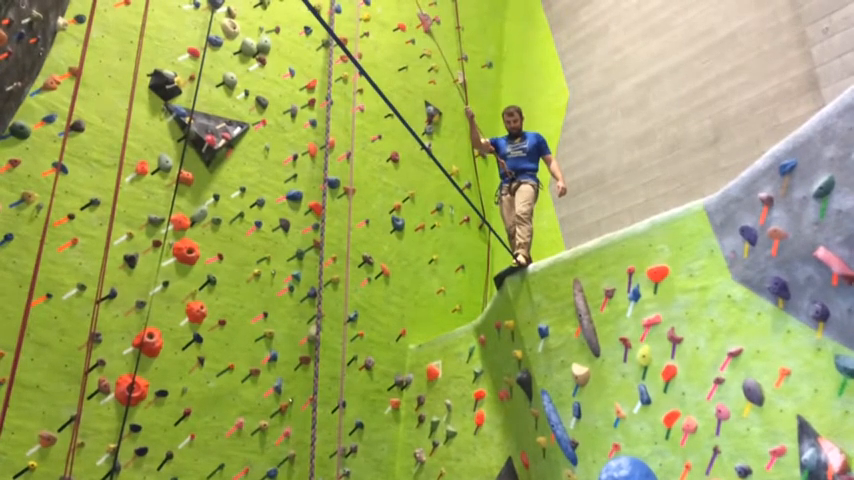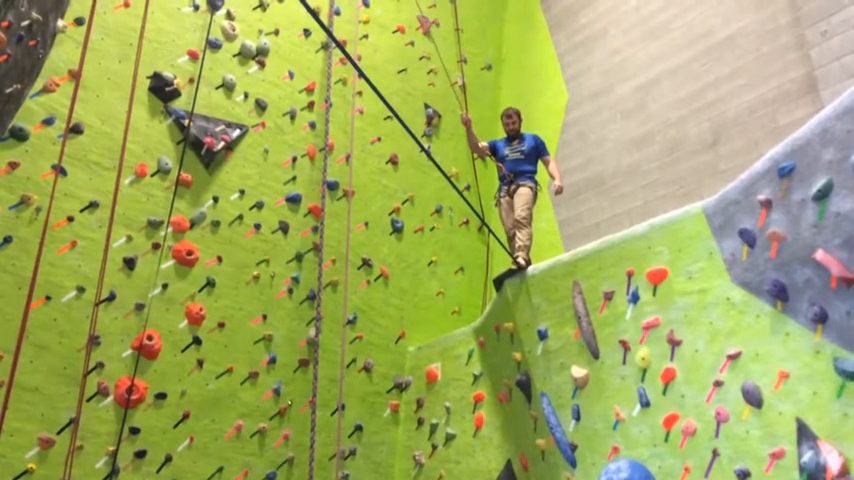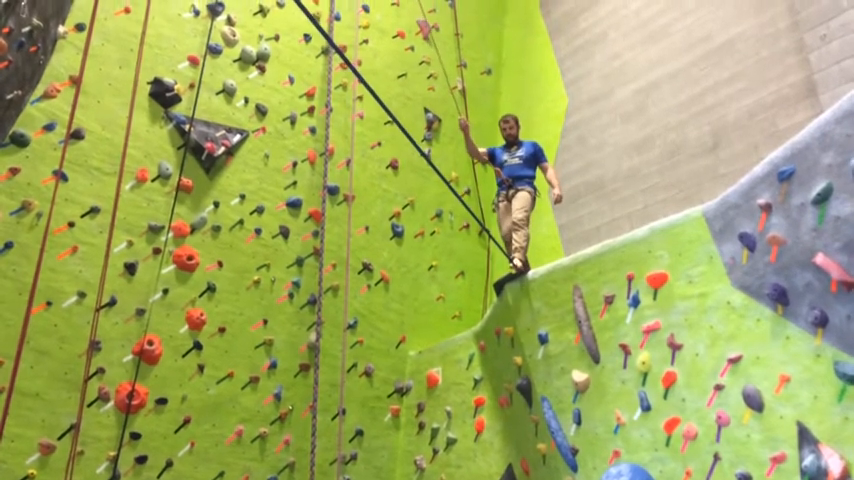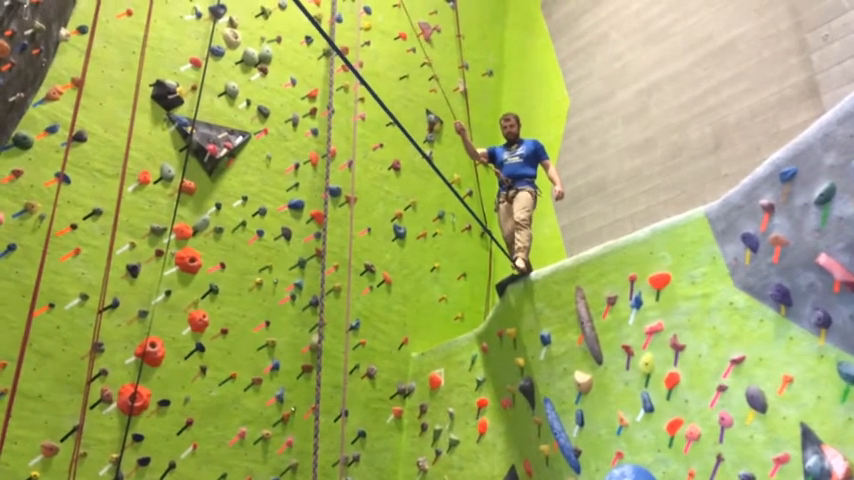
dt=0.5s
person 1, frame 1
left shoulder: (535, 138)
right shoulder: (499, 142)
left elbow: (550, 161)
right elbow: (478, 144)
left wrist: (560, 180)
right wrist: (472, 122)
left hip: (526, 182)
right hip: (506, 187)
left knee: (523, 214)
right knee: (511, 227)
left ankle: (522, 254)
right ankle: (525, 263)
person 1, frame 2
left shoulder: (533, 139)
right shoulder: (497, 144)
left elbow: (549, 162)
right elbow: (477, 148)
left wrist: (557, 179)
right wrist: (468, 128)
left hip: (525, 184)
right hip: (505, 189)
left knee: (522, 218)
right knee: (510, 229)
left ankle: (522, 257)
right ankle: (525, 267)
person 1, frame 3
left shoulder: (532, 147)
right shoulder: (496, 152)
left elbow: (547, 169)
right elbow: (475, 153)
left wrist: (556, 187)
right wrist: (467, 134)
left hip: (524, 189)
right hip: (503, 194)
left knee: (519, 220)
right knee: (507, 234)
left ankle: (518, 259)
right ankle: (524, 271)
person 1, frame 4
left shoulder: (533, 145)
right shoulder: (497, 151)
left elbow: (548, 166)
right elbow: (475, 155)
left wrist: (558, 184)
right wrist: (464, 136)
left hip: (524, 188)
right hip: (504, 194)
left knee: (521, 220)
right knee: (509, 235)
left ankle: (521, 259)
right ankle: (527, 272)
